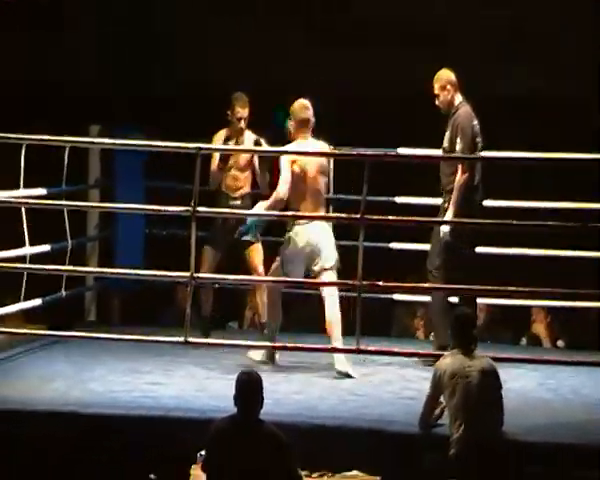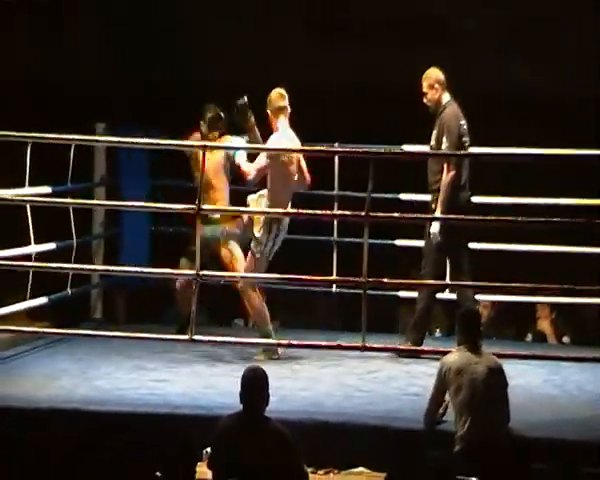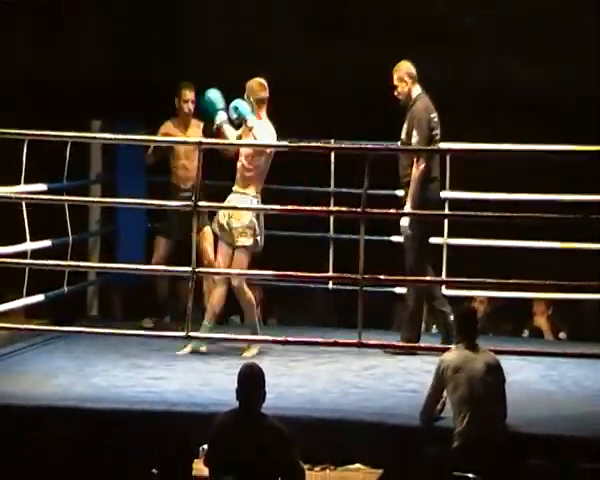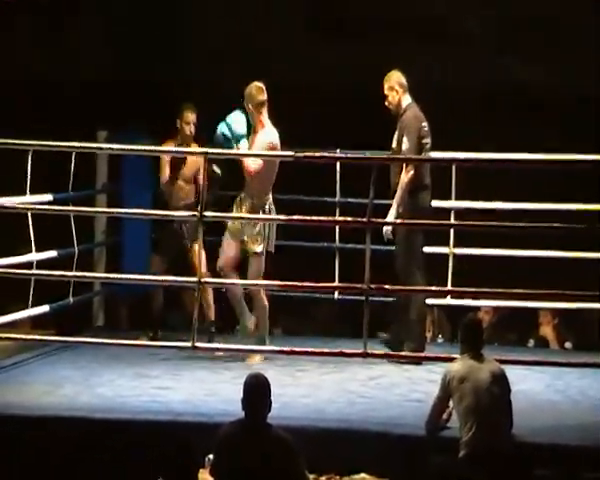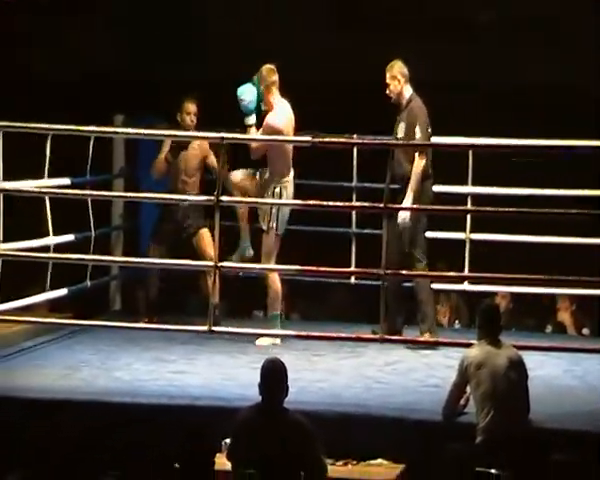
dt=0.3s
person 1, frame 1
left shoulder: (462, 119)
right shoulder: (463, 116)
left elbow: (463, 171)
left wrist: (450, 213)
left hip: (458, 204)
right hip: (465, 204)
left knee: (437, 269)
right knee: (462, 274)
left ankle: (444, 341)
person 1, frame 2
left shoulder: (448, 117)
right shoulder: (452, 114)
left elbow: (449, 170)
left wrist: (438, 213)
left hip: (448, 202)
right hip: (457, 201)
left knee: (431, 273)
right knee: (460, 273)
left ankle: (415, 339)
person 1, frame 3
left shoulder: (419, 110)
right shoulder: (423, 107)
left elbow: (420, 163)
left wrist: (409, 206)
left hip: (420, 195)
right hip: (424, 194)
left knee: (414, 266)
right knee: (420, 264)
left ankle: (410, 335)
right ankle: (447, 322)
person 1, frame 4
left shoulder: (410, 119)
right shoulder: (412, 117)
left elbow: (409, 171)
left wrist: (393, 210)
left hip: (411, 203)
right hip: (411, 203)
left knee: (413, 274)
right knee: (404, 271)
left ankle: (415, 345)
right ankle: (398, 337)
person 1, frame 5
left shoulder: (416, 109)
right shoulder: (403, 110)
left elbow: (420, 159)
left wrist: (409, 199)
left hip: (414, 193)
right hip: (401, 191)
left knee: (416, 259)
right knee: (395, 260)
left ankle: (428, 329)
right ankle: (393, 325)
person 2, frame 1
left shoulder: (289, 153)
right shoulder: (324, 149)
left elbow: (282, 194)
left wrist: (261, 210)
left hip: (299, 231)
right hip: (322, 230)
left knee: (273, 286)
right knee: (331, 297)
left ankle: (269, 349)
right ankle: (339, 355)
person 2, frame 2
left shoulder: (276, 141)
right shoulder: (293, 139)
left elbow: (252, 174)
right elbow: (305, 181)
left wrist: (239, 157)
left hip: (273, 216)
right hip: (268, 203)
left knee: (249, 283)
left ankle: (271, 344)
person 2, frame 3
left shoulder: (264, 130)
right shoulder: (253, 126)
left elbow: (245, 155)
right wrist: (221, 121)
left hip: (248, 205)
right hip: (234, 199)
left knee: (237, 281)
right knee: (220, 278)
left ankle: (256, 337)
right ankle: (202, 337)
person 2, frame 4
left shoulder: (268, 137)
right shoulder: (258, 130)
left elbow: (251, 170)
left wrist: (241, 145)
right wrist: (236, 142)
left hip: (259, 210)
right hip: (244, 203)
left knee: (255, 285)
right knee: (224, 265)
left ankle: (261, 345)
right ankle: (246, 318)
person 2, frame 5
left shoulder: (272, 120)
right shoulder: (283, 106)
left elbow: (255, 151)
left wrist: (250, 117)
right wrist: (256, 113)
left hip: (277, 186)
right hip: (271, 178)
left knee: (268, 263)
left ankle: (274, 329)
right ankle: (245, 246)
person 3, frame 1
left shoulder: (254, 140)
right shoulder: (219, 138)
left elbow: (263, 185)
right elbow: (213, 181)
left wrist: (261, 161)
right wrist: (222, 160)
left hip: (245, 207)
right hip: (223, 207)
left knee: (258, 273)
right knee: (205, 273)
right ankle: (204, 330)
person 3, frame 2
left shoulder: (228, 144)
right shoulder: (196, 146)
right wrist: (204, 130)
left hip: (225, 223)
right hip: (203, 221)
left knee: (242, 280)
right knee: (182, 285)
right ankle: (184, 327)
person 3, frame 3
left shoulder: (201, 127)
right shoulder: (168, 128)
right elbow: (148, 159)
right wrist: (156, 151)
left hip: (195, 199)
right hip: (175, 199)
left knee: (209, 260)
right knee: (158, 262)
right ankle: (161, 311)
person 3, frame 4
left shoulder: (200, 154)
right shoulder: (168, 148)
left elbow: (204, 194)
right elbow: (163, 187)
right wrist: (175, 167)
left hip: (190, 217)
left knee: (203, 275)
left ankle: (211, 332)
right ankle: (155, 329)
person 3, frame 5
left shoulder: (203, 145)
right shoulder: (170, 141)
left elbow: (222, 174)
right elbow: (156, 173)
right wrist: (173, 151)
left hip: (193, 207)
right hip: (172, 205)
left knee: (211, 258)
right knee: (153, 266)
left ankle: (215, 314)
right ankle: (150, 314)
person 4, frame 1
left shoulder: (443, 366)
right shoulder: (489, 366)
left elbow: (424, 422)
right elbow: (499, 418)
left wrist: (438, 412)
left hip: (463, 450)
right hip: (491, 449)
person 4, frame 2
left shoulder: (449, 363)
right shoulder: (495, 364)
left elbow: (429, 420)
right elbow: (505, 416)
left wrist: (443, 408)
left hip: (468, 448)
right hip: (498, 448)
person 4, frame 3
left shoulder: (447, 361)
right shoulder: (493, 361)
left elbow: (425, 417)
right elbow: (502, 411)
left wrist: (440, 405)
left hip: (466, 445)
right hip: (495, 443)
person 4, frame 4
left shoulder: (453, 371)
right shoulder: (498, 371)
left elbow: (431, 426)
right elbow: (508, 422)
left wrist: (445, 417)
left hip: (472, 454)
right hip: (501, 453)
person 4, frame 5
left shoulder: (470, 357)
right shoulder: (515, 357)
left elbow: (448, 412)
right elbow: (526, 408)
left wrist: (463, 402)
left hip: (489, 440)
right hip: (517, 439)
